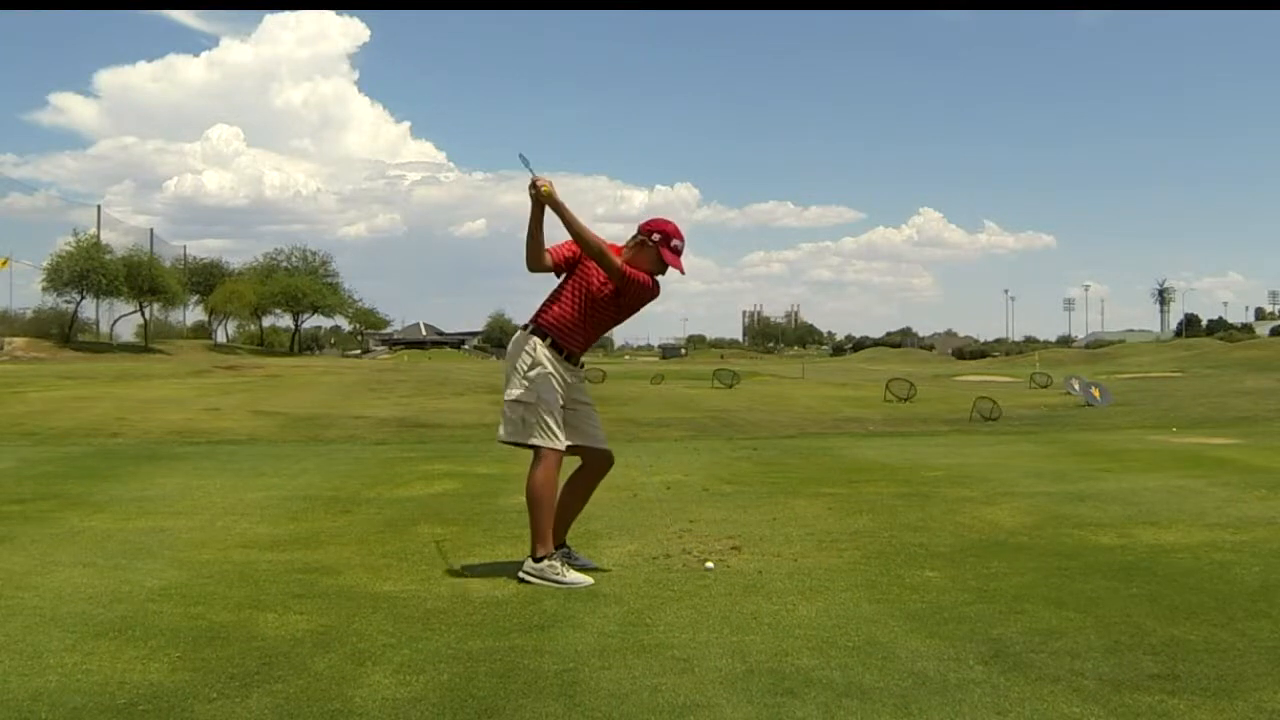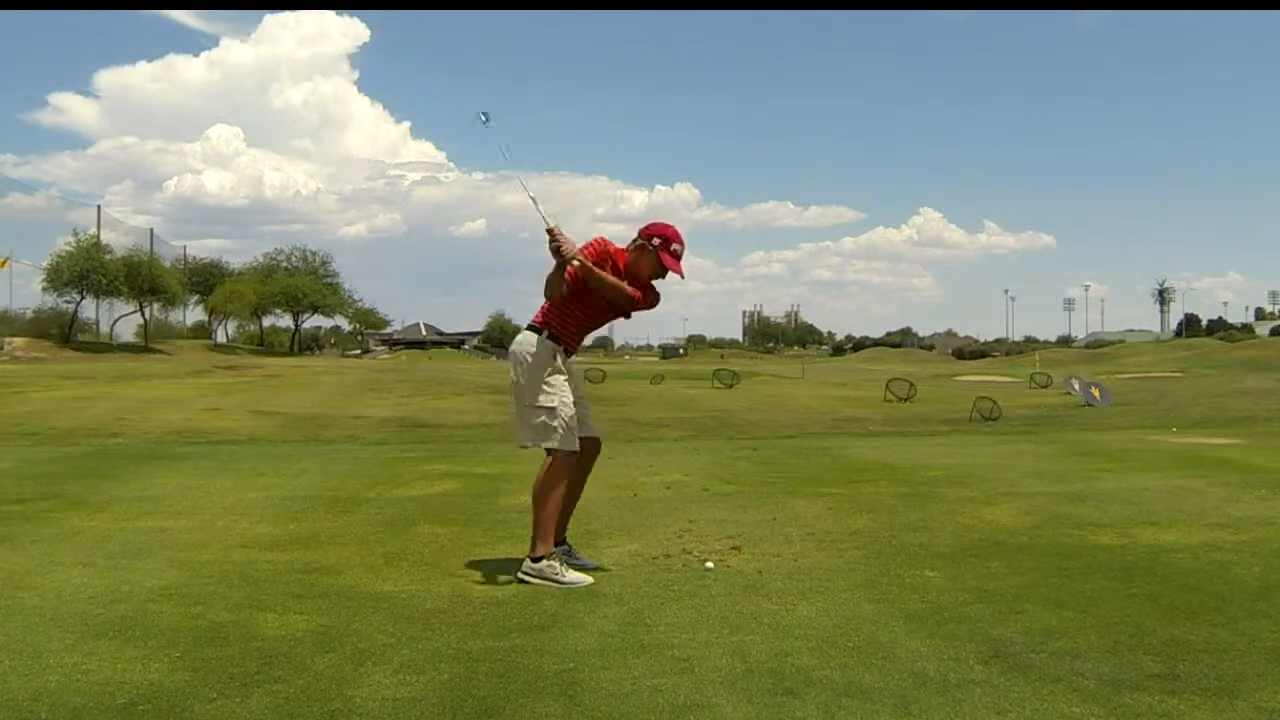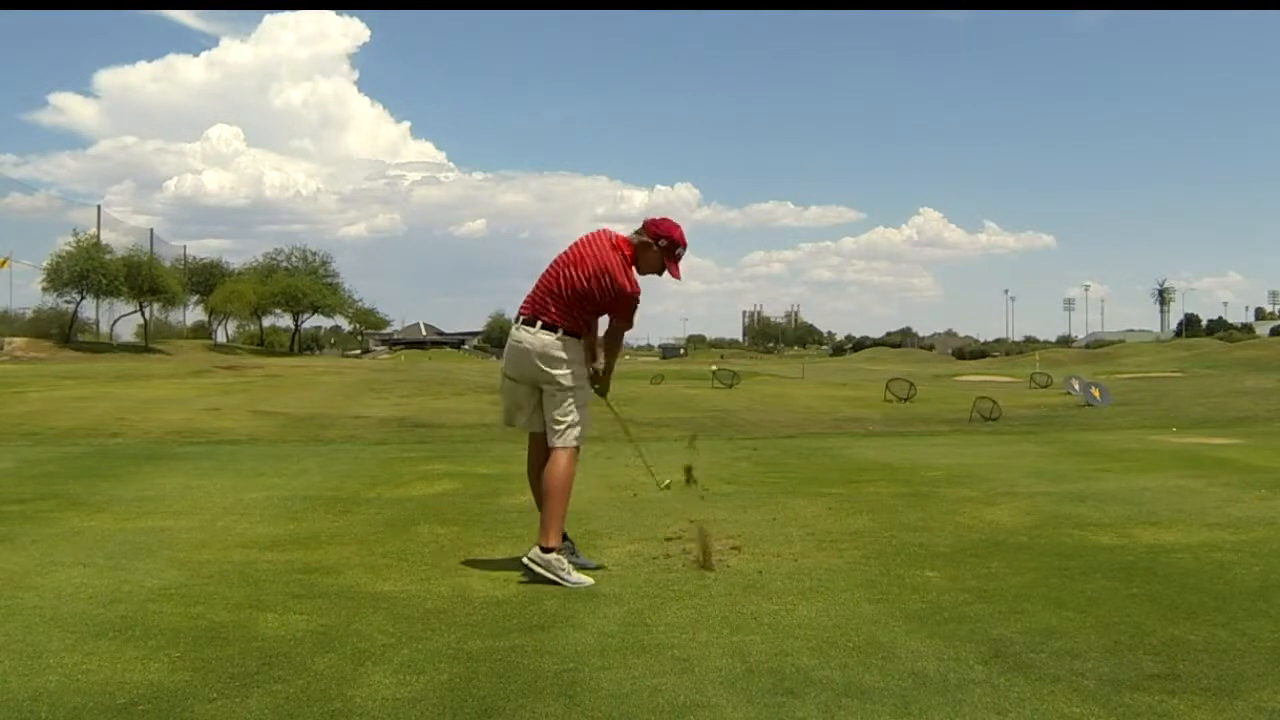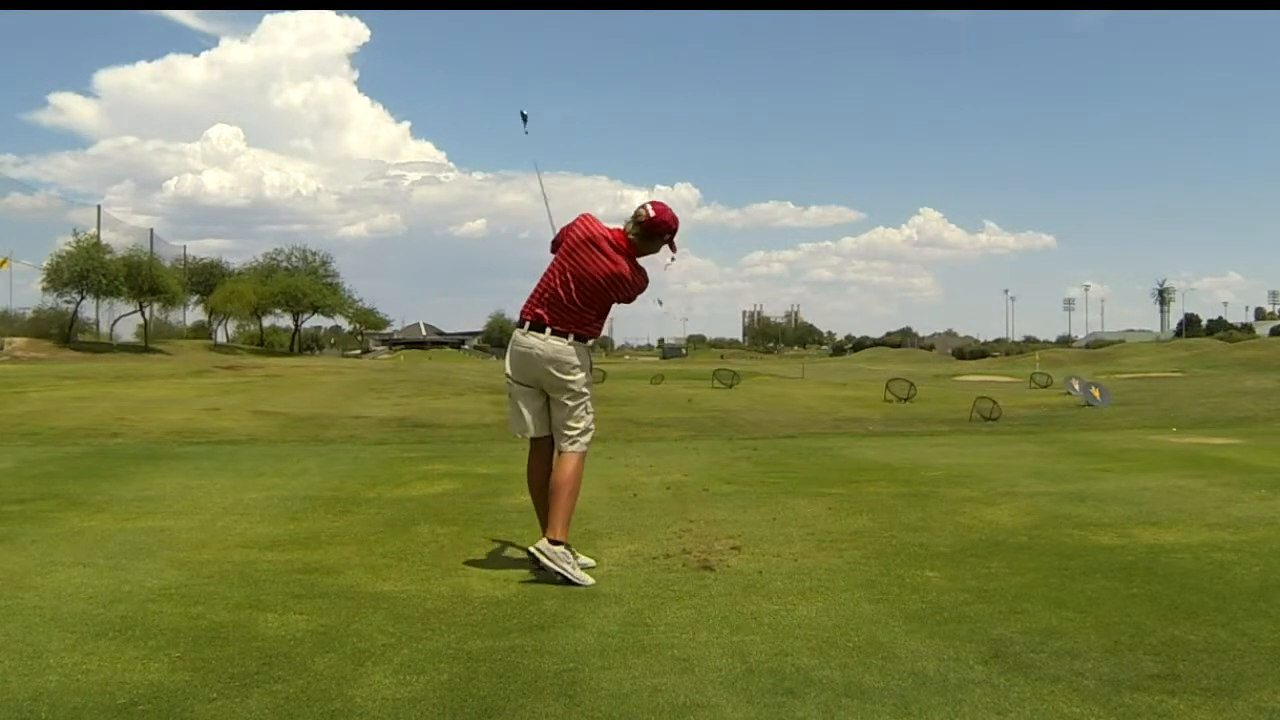
dt=0.2s
person 1, frame 1
left shoulder: (646, 288)
right shoulder: (587, 248)
left elbow: (604, 259)
right elbow: (536, 263)
left wrist: (557, 204)
right wrist: (538, 208)
left hip: (567, 367)
right hip: (535, 351)
left knee: (599, 459)
right knee: (549, 451)
left ankle: (555, 545)
right ankle: (540, 559)
person 1, frame 2
left shoulder: (647, 296)
right shoulder: (601, 249)
left elbow: (616, 290)
right elbow: (553, 294)
left wrist: (580, 263)
right wrist: (565, 259)
left hip: (556, 356)
right hip: (540, 351)
left knee: (587, 446)
right knee: (563, 452)
left ankle: (554, 542)
right ankle: (540, 559)
person 1, frame 3
left shoulder: (601, 237)
right shoulder: (627, 288)
right elbow: (615, 336)
left wrist: (595, 359)
right wrist: (606, 373)
left hip: (520, 337)
right hip: (557, 348)
left knee: (540, 440)
right knee: (564, 445)
left ankle: (553, 536)
right ankle: (548, 549)
person 1, frame 4
left shoulder: (586, 224)
right shoulder: (635, 280)
left hip: (524, 340)
right hip: (567, 352)
left knee: (540, 444)
right knee: (572, 447)
left ankle: (552, 540)
right ankle: (554, 542)
